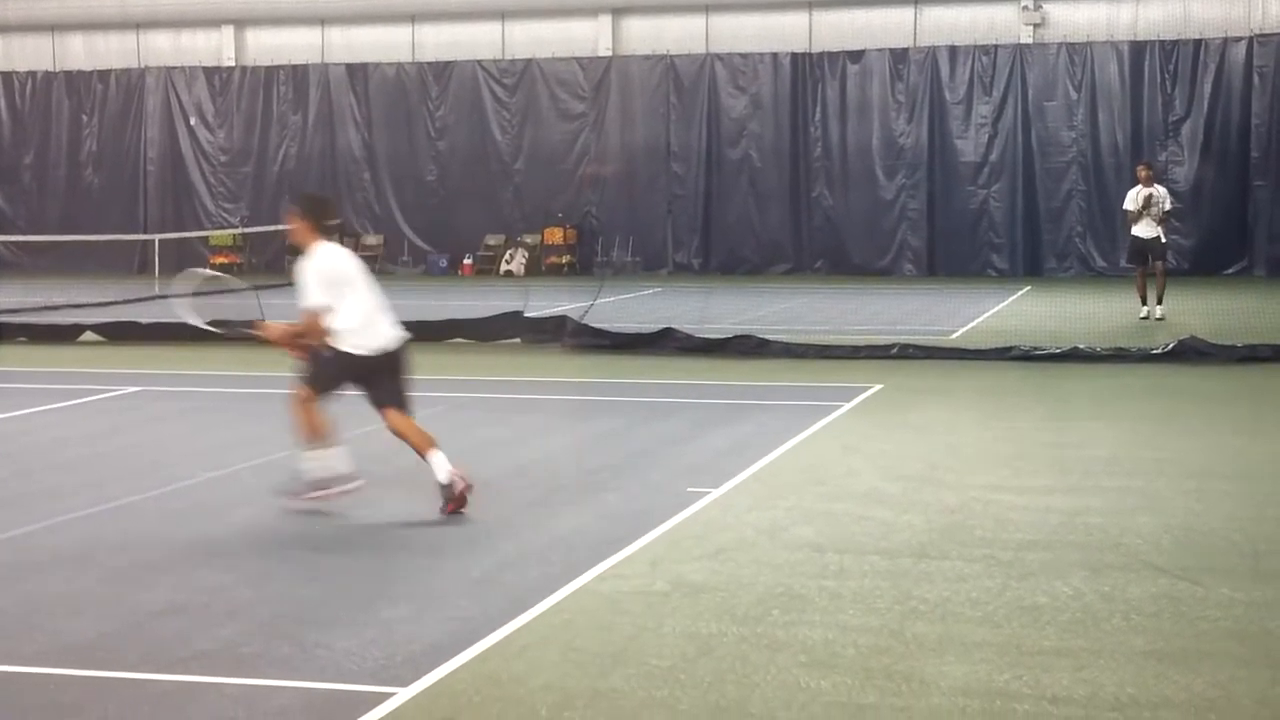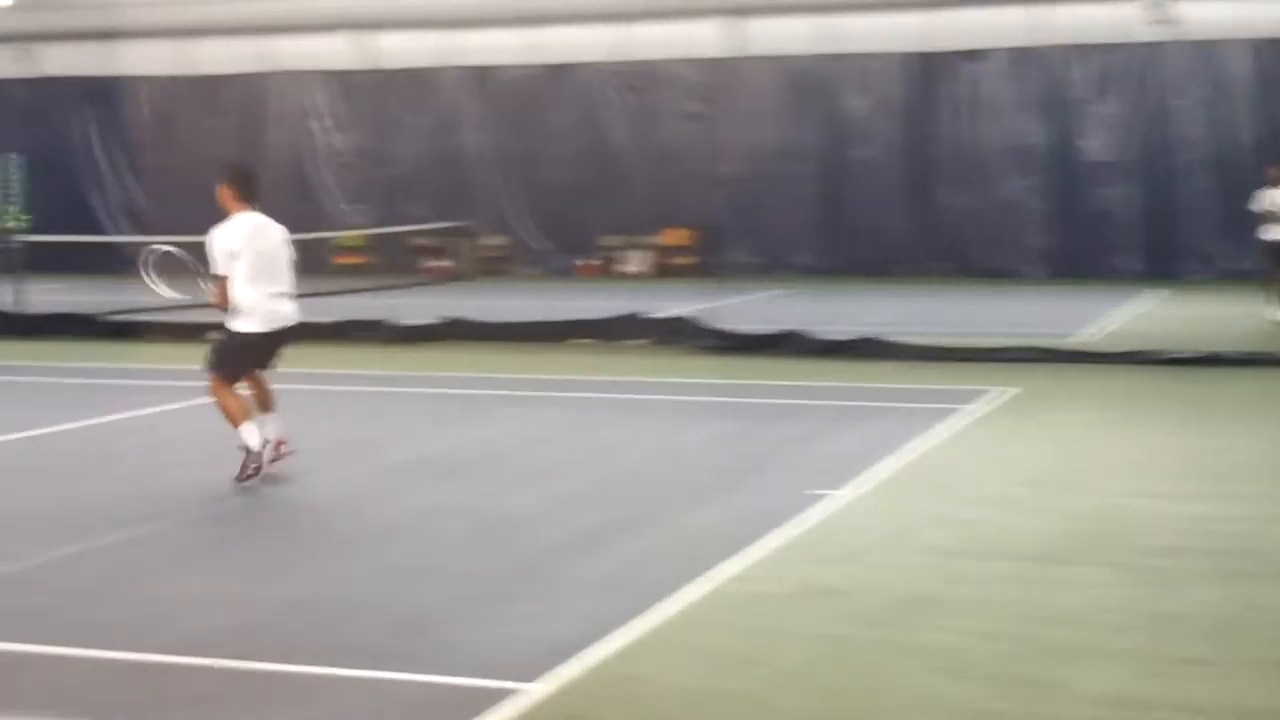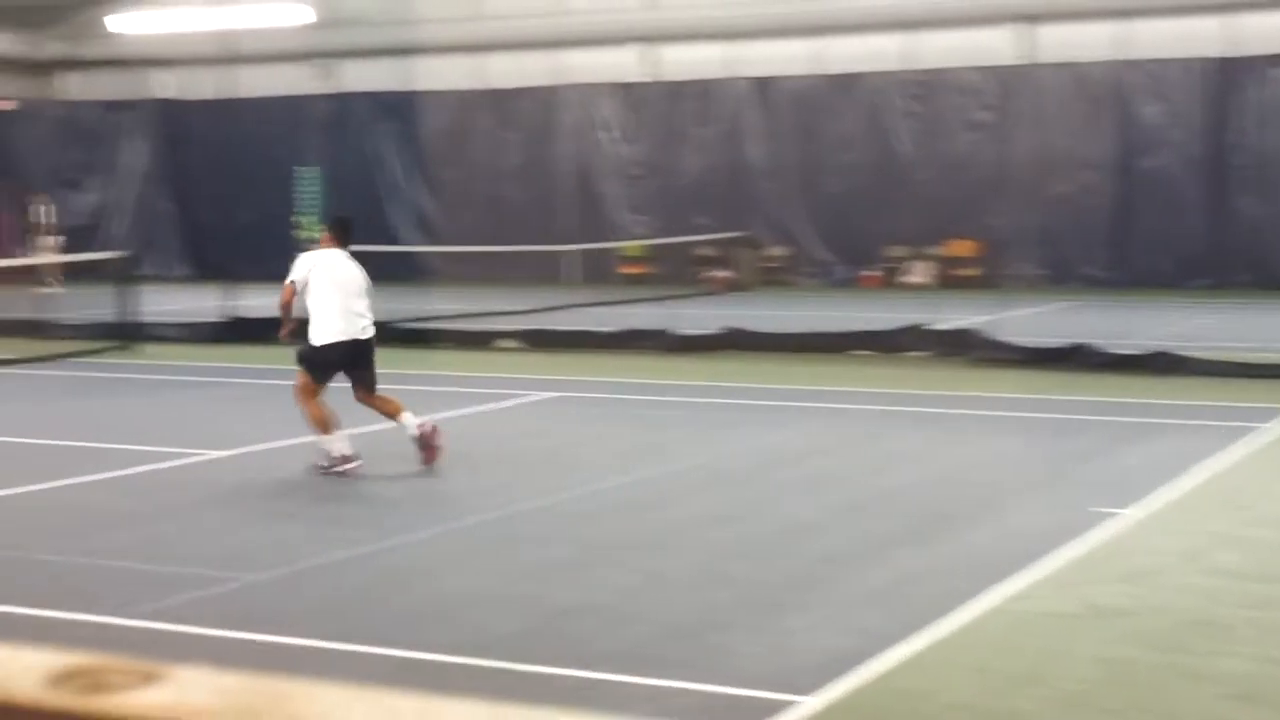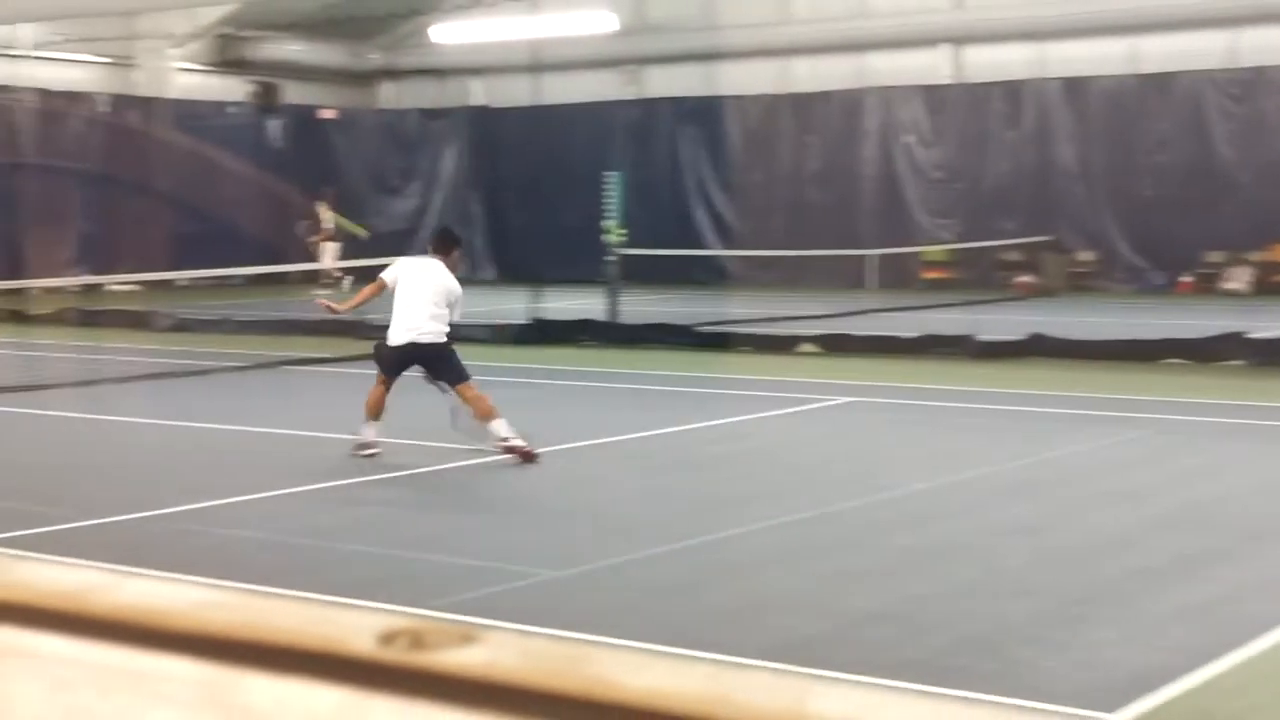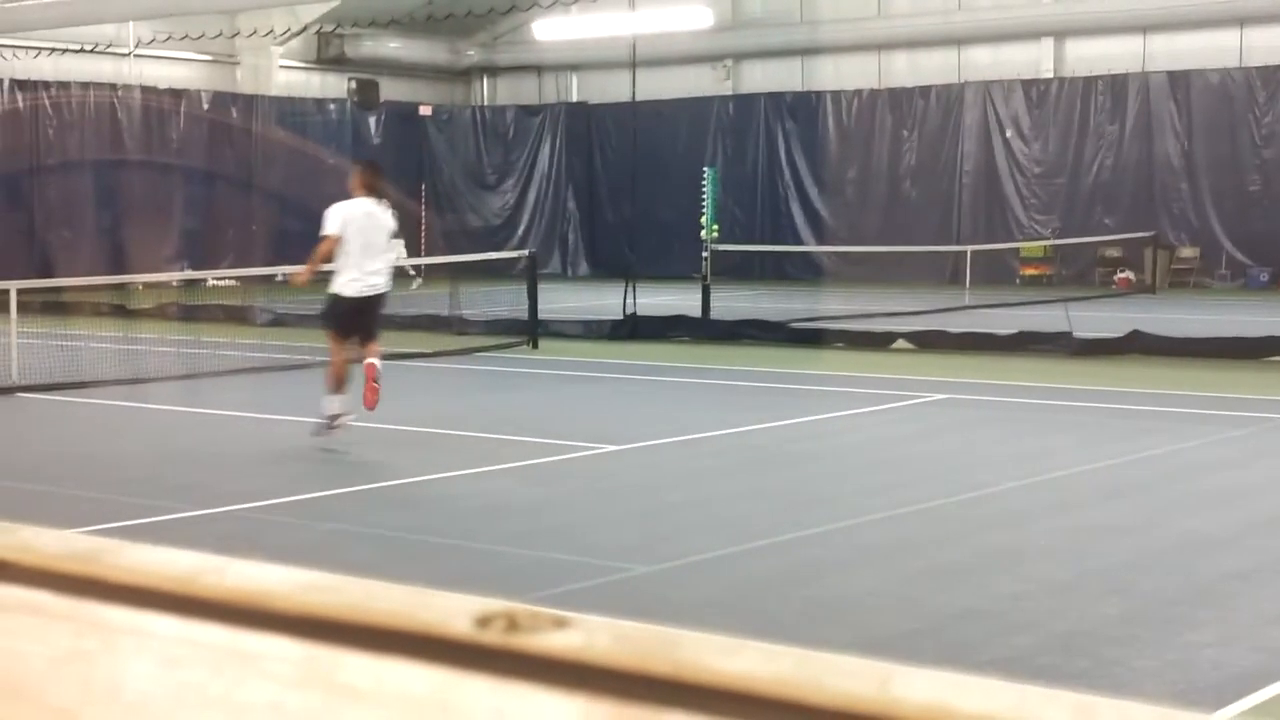
dt=0.4s
person 1, frame 1
left shoulder: (310, 264)
right shoulder: (340, 255)
left elbow: (314, 324)
left wrist: (283, 333)
right wrist: (303, 341)
left hip: (357, 348)
right hip: (388, 342)
left knee: (303, 396)
right knee: (395, 418)
left ankle: (331, 473)
right ankle: (447, 477)
person 1, frame 2
left shoulder: (223, 234)
right shoulder: (277, 230)
left elbow: (223, 296)
left wrist: (221, 301)
left hip: (251, 324)
right hip: (284, 319)
left knee: (220, 385)
right knee: (249, 371)
left ankle: (257, 446)
right ankle: (271, 439)
person 1, frame 3
left shoulder: (308, 259)
right shoulder: (358, 270)
left elbow: (286, 297)
left wrist: (287, 323)
left hip: (328, 340)
right hip: (362, 337)
left knee: (306, 392)
right knee: (367, 394)
left ankle: (341, 454)
right ankle: (418, 428)
person 1, frame 4
left shoulder: (405, 264)
right shoulder: (452, 284)
left elbow: (375, 288)
left wrist: (344, 308)
left hip: (399, 338)
right hip: (433, 340)
left knee: (383, 382)
right knee: (467, 391)
left ankle: (368, 439)
right ankle: (508, 439)
person 1, frame 5
left shoulder: (341, 210)
right shoulder: (387, 216)
left elbow: (327, 247)
left wrist: (307, 272)
left hip: (348, 289)
right hip: (376, 288)
left knee: (338, 347)
right knee: (368, 342)
left ankle: (334, 410)
right ankle: (372, 368)
